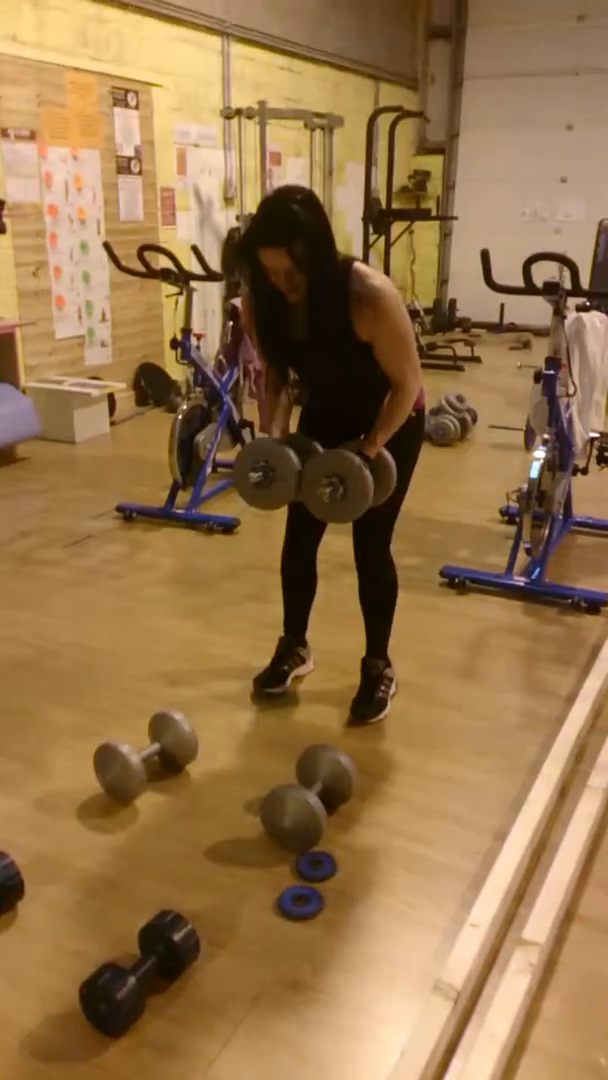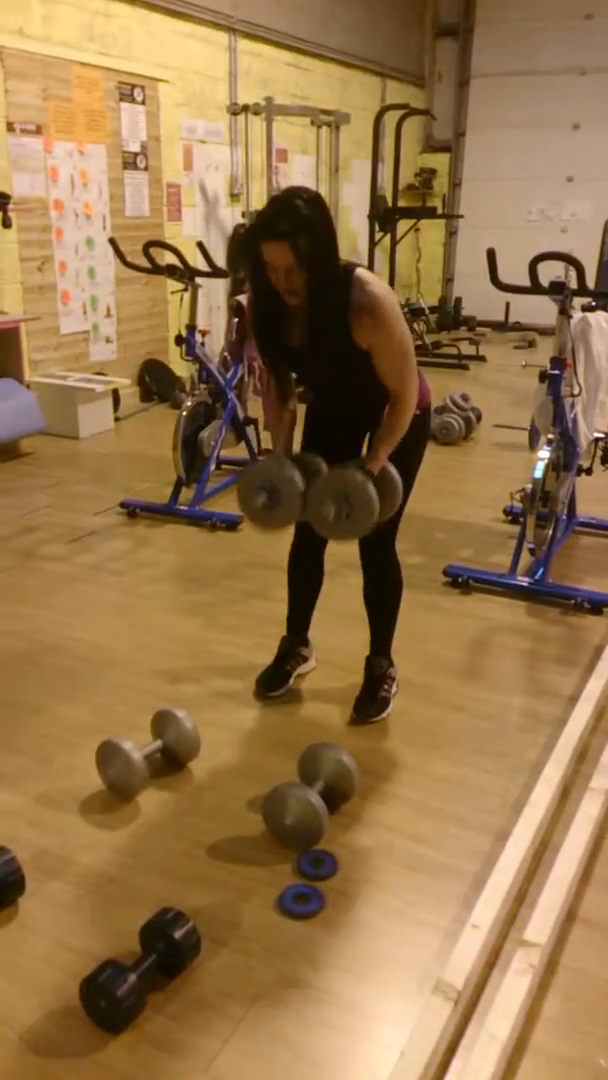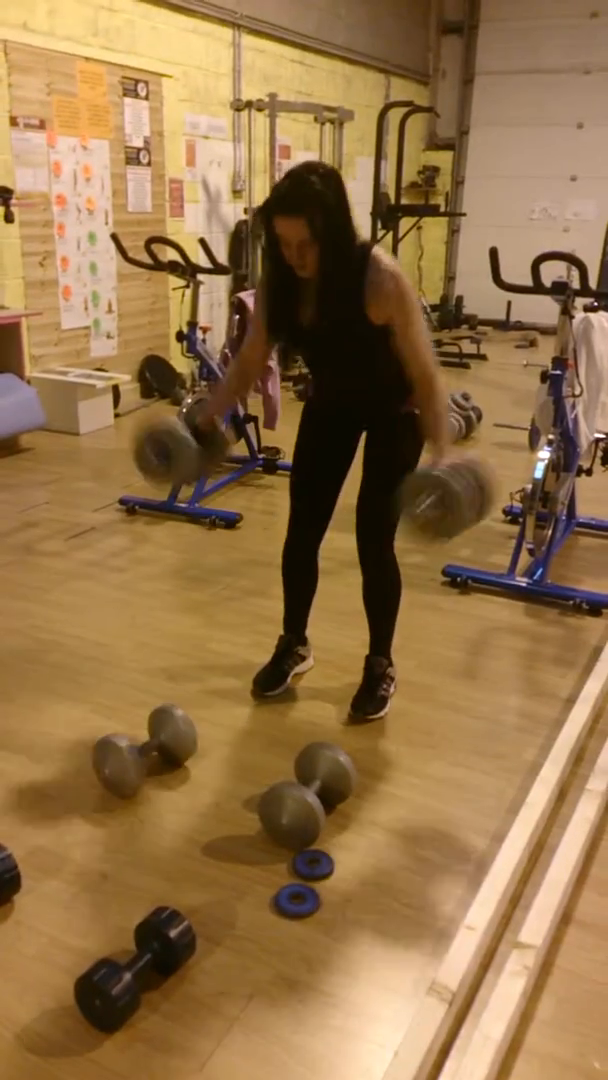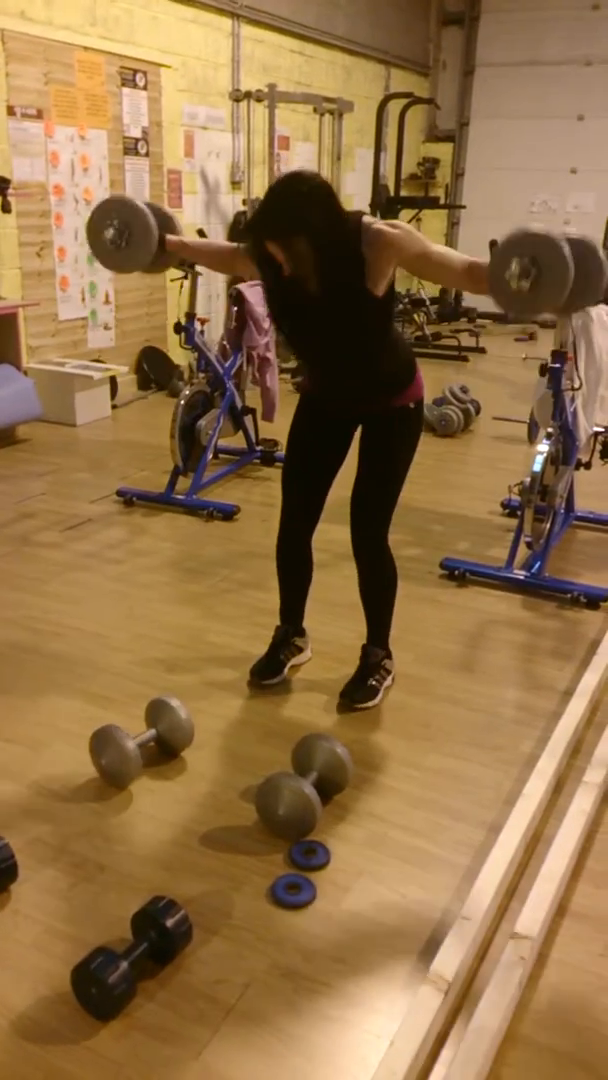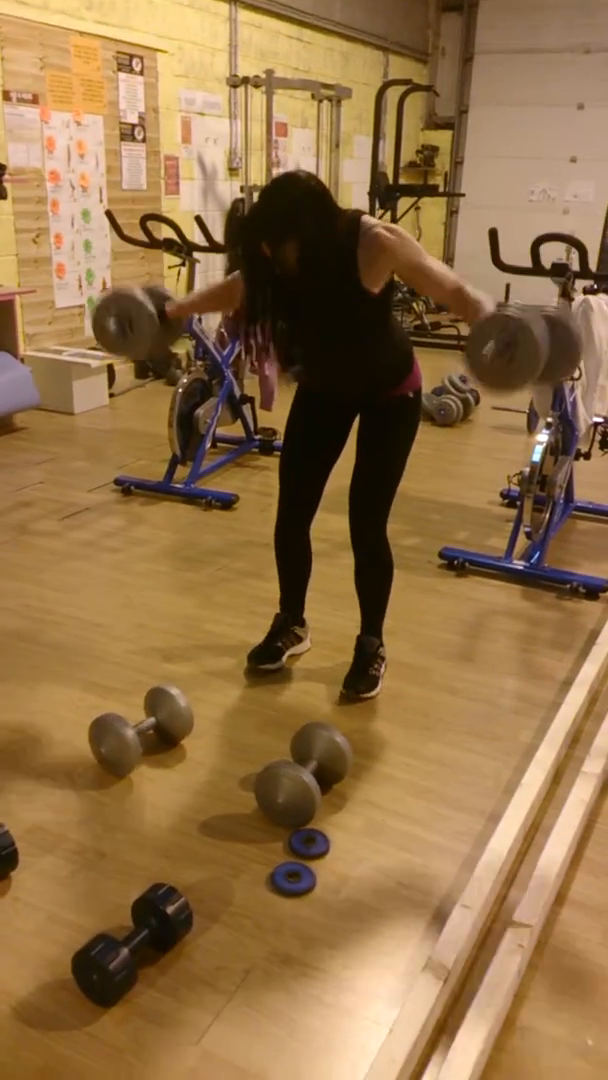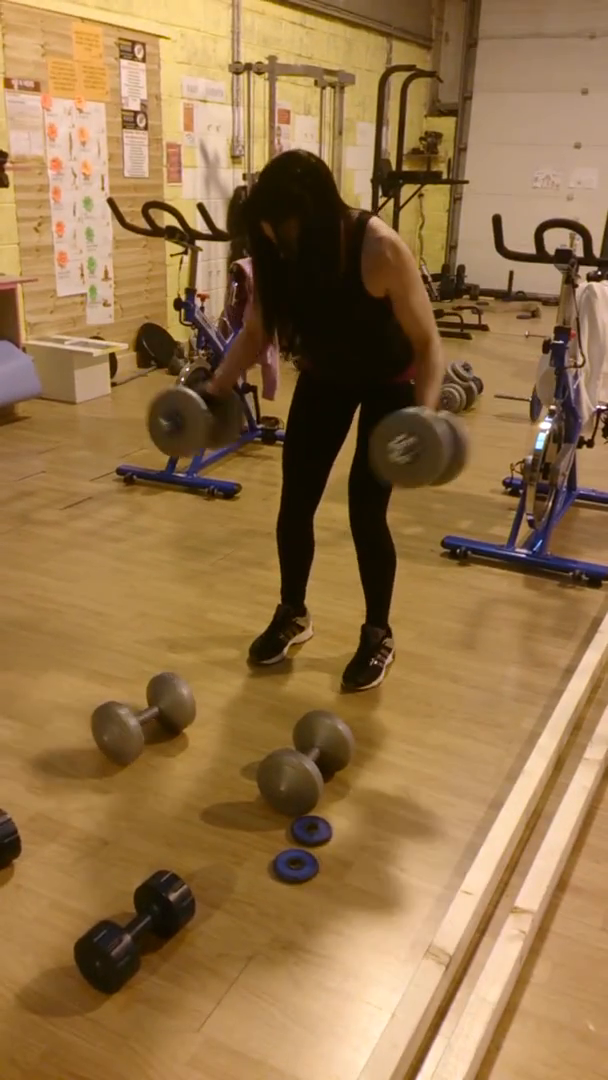
dt=0.3s
person 1, frame 1
left shoulder: (369, 295)
right shoulder: (259, 300)
left elbow: (407, 383)
right elbow: (275, 373)
left wrist: (369, 451)
right wrist: (274, 435)
left hip: (391, 420)
right hip: (324, 416)
left knee: (370, 543)
right knee: (299, 535)
left ankle: (379, 666)
right ankle: (293, 647)
person 1, frame 2
left shoulder: (368, 301)
right shoulder: (264, 305)
left elbow: (403, 395)
right elbow: (278, 385)
left wrist: (372, 463)
right wrist: (282, 454)
left hip: (396, 412)
right hip: (330, 412)
left knee: (376, 539)
right knee: (307, 530)
left ankle: (381, 666)
right ankle: (296, 646)
person 1, frame 3
left shoulder: (381, 278)
right shoulder: (278, 280)
left elbow: (425, 371)
right elbow: (250, 359)
left wrist: (441, 453)
right wrist: (208, 415)
left hip: (394, 410)
right hip: (327, 408)
left knee: (373, 538)
right knee: (301, 531)
left ankle: (381, 664)
right ankle: (293, 645)
person 1, frame 4
left shoulder: (378, 243)
right shoulder: (277, 256)
left elbow: (465, 271)
right elbow: (232, 258)
right wrist: (176, 244)
left hip: (391, 402)
right hip: (324, 397)
left knee: (368, 532)
right knee: (294, 523)
left ankle: (378, 655)
right ankle: (291, 635)
person 1, frame 5
left shoulder: (374, 244)
right shoulder: (276, 256)
left elbow: (455, 292)
right elbow: (236, 292)
right wrist: (178, 307)
left hip: (389, 392)
right hip: (322, 388)
left knee: (366, 523)
right knee: (291, 512)
left ankle: (372, 645)
right ankle: (290, 624)
person 1, frame 6
left shoulder: (379, 249)
right shoulder: (278, 253)
left elbow: (425, 340)
right elbow: (259, 328)
left wrist: (426, 409)
right wrist: (218, 386)
left hip: (388, 384)
right hip: (322, 379)
left knee: (366, 511)
right knee: (295, 503)
left ankle: (378, 635)
right ankle: (292, 614)
